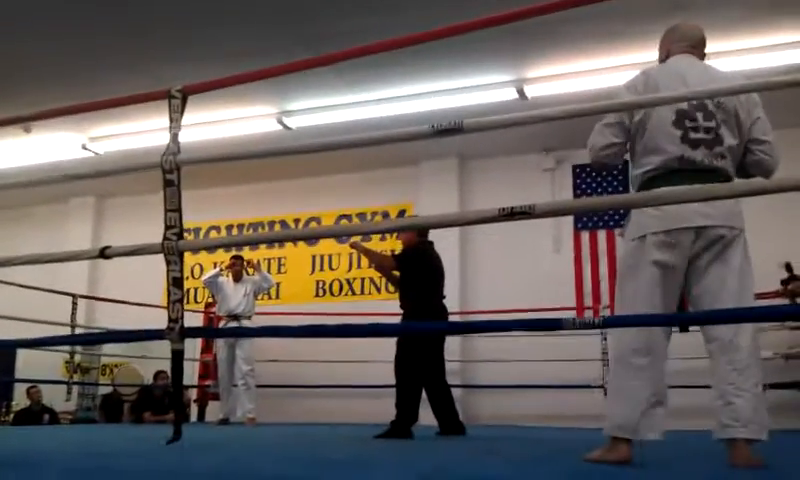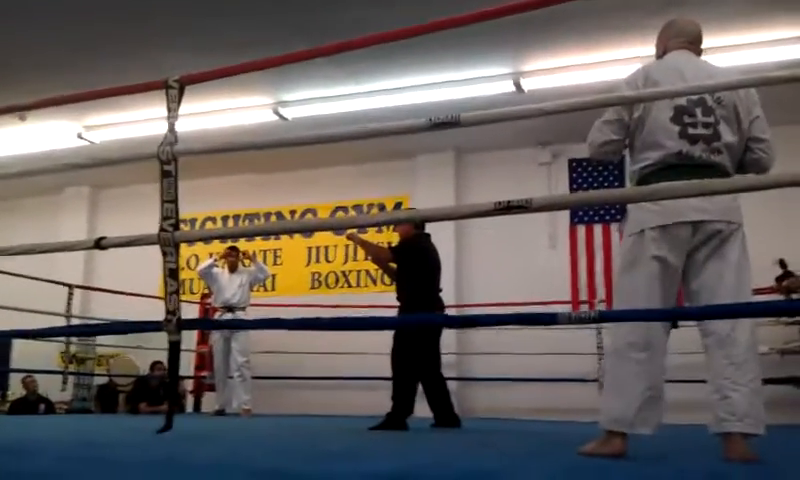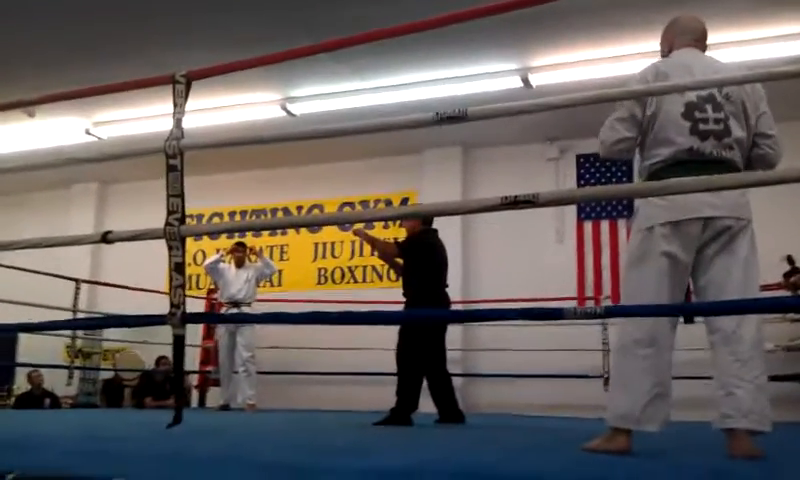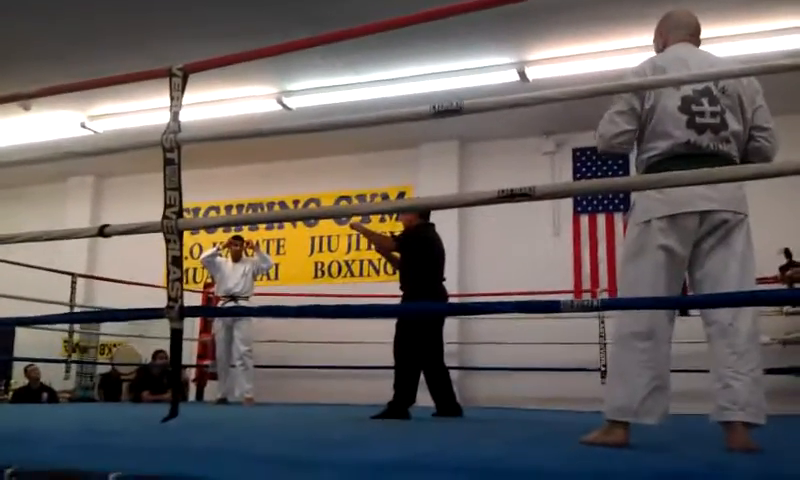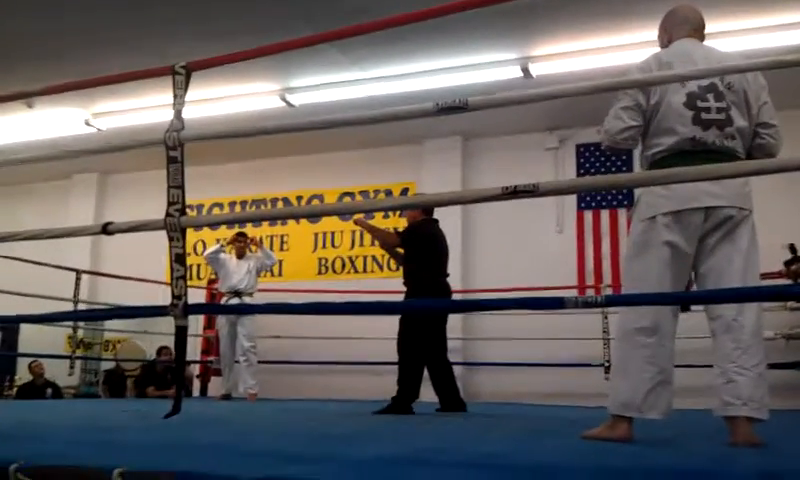
dt=0.2s
person 1, frame 1
left shoulder: (643, 83)
right shoulder: (736, 88)
left elbow: (602, 151)
right elbow: (764, 160)
left hip: (660, 212)
right hip: (719, 211)
left knee: (639, 327)
right knee: (732, 328)
left ankle: (622, 438)
right ankle: (741, 441)
person 1, frame 2
left shoulder: (641, 79)
right shoulder: (736, 85)
left elbow: (601, 146)
right elbow: (761, 158)
left hip: (659, 206)
right hip: (718, 207)
left knee: (638, 321)
right knee: (729, 320)
left ankle: (616, 433)
right ankle: (736, 435)
person 1, frame 3
left shoulder: (651, 76)
right shoulder: (743, 81)
left elbow: (613, 144)
right elbow: (768, 153)
left hip: (669, 203)
right hip: (727, 203)
left knee: (645, 315)
right knee: (736, 317)
left ankle: (622, 429)
right ankle: (741, 432)
person 1, frame 4
left shoulder: (647, 71)
right shoulder: (739, 76)
left elbow: (611, 139)
right elbow: (764, 146)
left hip: (666, 197)
right hip: (724, 197)
left knee: (643, 310)
right knee: (732, 310)
left ankle: (619, 423)
right ankle: (738, 425)
person 1, frame 5
left shoulder: (651, 67)
right shoulder: (744, 71)
left elbow: (617, 135)
right elbow: (768, 142)
left hip: (671, 193)
right hip: (729, 193)
left knee: (647, 306)
right knee: (737, 305)
left ankle: (623, 417)
right ankle: (741, 419)
person 2, frame 1
left shoulder: (418, 253)
right shoulder: (426, 255)
left elbow: (388, 262)
right elbow: (409, 286)
left wrist: (361, 248)
right wrist: (386, 274)
left hip: (421, 322)
right hip: (430, 321)
left knee: (408, 373)
right knee: (432, 376)
left ankle: (402, 426)
right ankle: (451, 425)
person 2, frame 2
left shoulder: (415, 245)
right shoulder: (423, 247)
left elbow: (385, 254)
right elbow: (407, 277)
left wrist: (358, 240)
right wrist: (383, 266)
left hip: (417, 313)
right hip: (427, 313)
left knee: (405, 364)
right knee: (427, 367)
left ankle: (398, 417)
right ankle: (446, 417)
person 2, frame 3
left shoulder: (421, 240)
right shoulder: (430, 242)
left elbow: (392, 249)
right elbow: (413, 273)
left wrist: (364, 235)
right wrist: (389, 261)
left hip: (423, 309)
right hip: (433, 309)
left knee: (410, 361)
right knee: (433, 363)
left ankle: (402, 413)
right ankle: (450, 413)
person 2, frame 4
left shoulder: (418, 234)
right shoulder: (428, 236)
left elbow: (388, 243)
right elbow: (410, 266)
left wrist: (361, 229)
right wrist: (386, 255)
left hip: (420, 302)
right hip: (431, 302)
left knee: (407, 353)
right knee: (430, 356)
left ankle: (399, 406)
right ankle: (448, 406)
person 2, frame 5
left shoulder: (422, 230)
right shoulder: (432, 232)
left elbow: (392, 239)
right elbow: (414, 262)
left wrist: (365, 225)
right wrist: (390, 251)
left hip: (424, 297)
right hip: (434, 297)
left knee: (411, 349)
right knee: (434, 352)
left ankle: (403, 402)
right ankle: (452, 402)
person 3, frame 1
left shoulder: (252, 282)
right shoulder: (221, 283)
left elbow: (269, 283)
right elbow: (206, 280)
left wrist: (257, 268)
right wrist: (223, 268)
left hip: (244, 328)
right hip: (225, 327)
left knee: (246, 371)
right knee: (224, 373)
left ankle: (249, 413)
right ankle: (226, 413)
person 3, frame 2
left shoulder: (247, 274)
right shoulder: (217, 274)
left elbow: (265, 274)
right elbow: (201, 270)
left wrist: (252, 259)
right wrist: (217, 258)
left hip: (239, 319)
right hip: (220, 319)
left knee: (241, 363)
right knee: (220, 364)
left ankle: (244, 405)
right ankle: (221, 404)
person 3, frame 3
left shoulder: (254, 269)
right shoulder: (223, 269)
left elbow: (271, 270)
right elbow: (207, 265)
left wrist: (259, 255)
right wrist: (224, 254)
right hip: (226, 314)
left knee: (246, 358)
right knee: (225, 360)
left ankle: (249, 400)
right ankle: (226, 399)
person 3, frame 4
left shoulder: (251, 263)
right shoulder: (220, 263)
left elbow: (268, 264)
right elbow: (204, 259)
left wrist: (256, 249)
right wrist: (221, 248)
right hip: (223, 308)
left knee: (243, 351)
right knee: (222, 354)
left ankle: (247, 393)
right ankle: (223, 393)
person 3, frame 5
left shoulder: (255, 260)
right shoulder: (224, 260)
left elbow: (272, 261)
right elbow: (208, 255)
left wrist: (260, 246)
right wrist: (225, 244)
left hip: (245, 305)
right hip: (227, 304)
left knee: (247, 347)
right knee: (226, 349)
left ankle: (250, 389)
right ankle: (227, 389)
